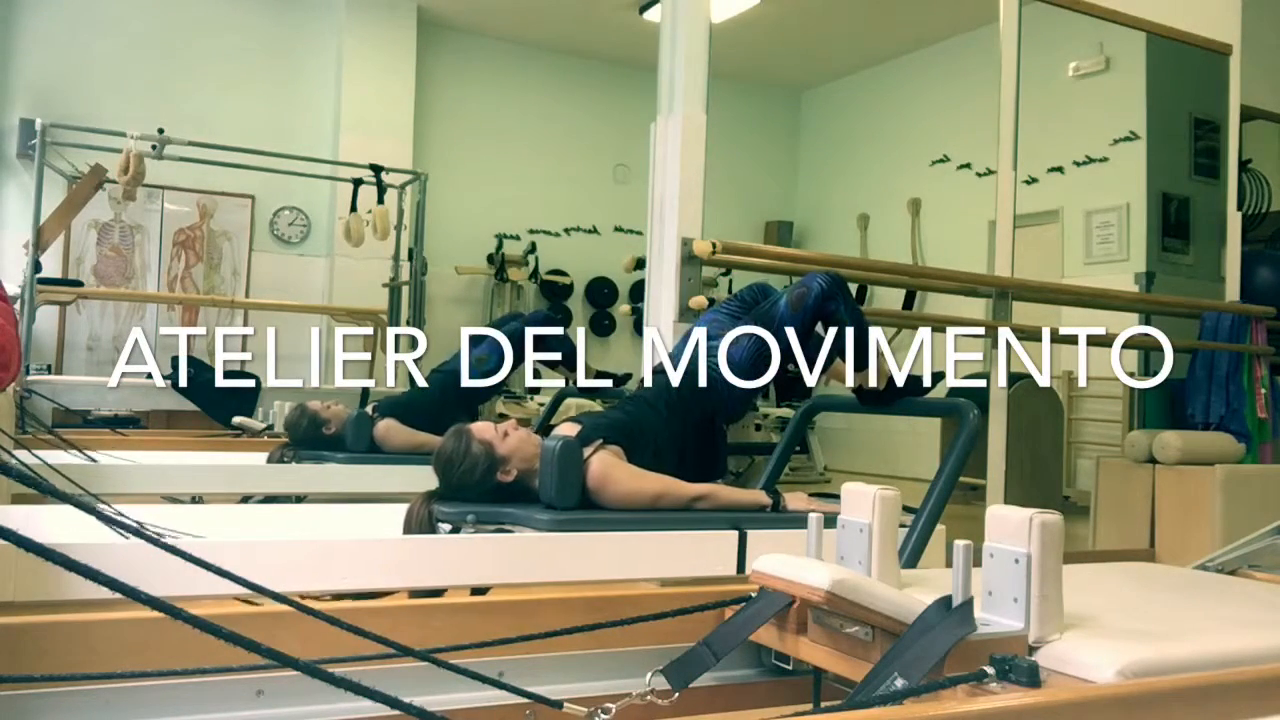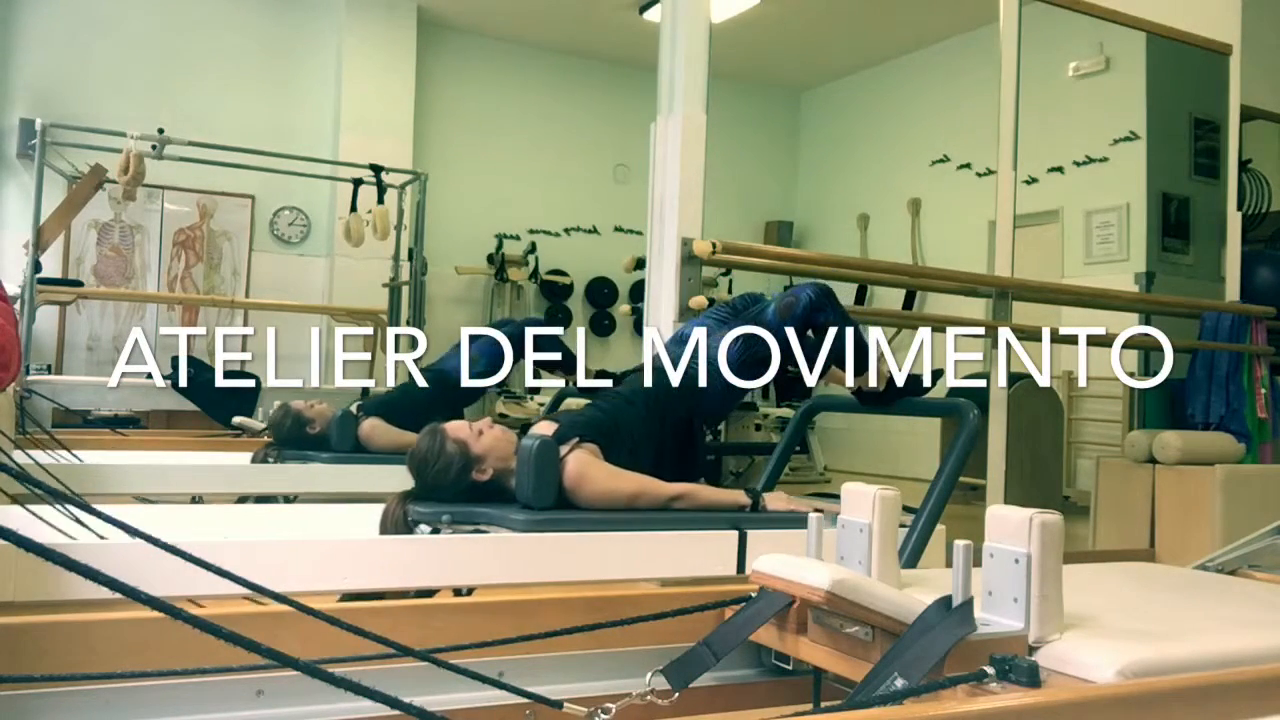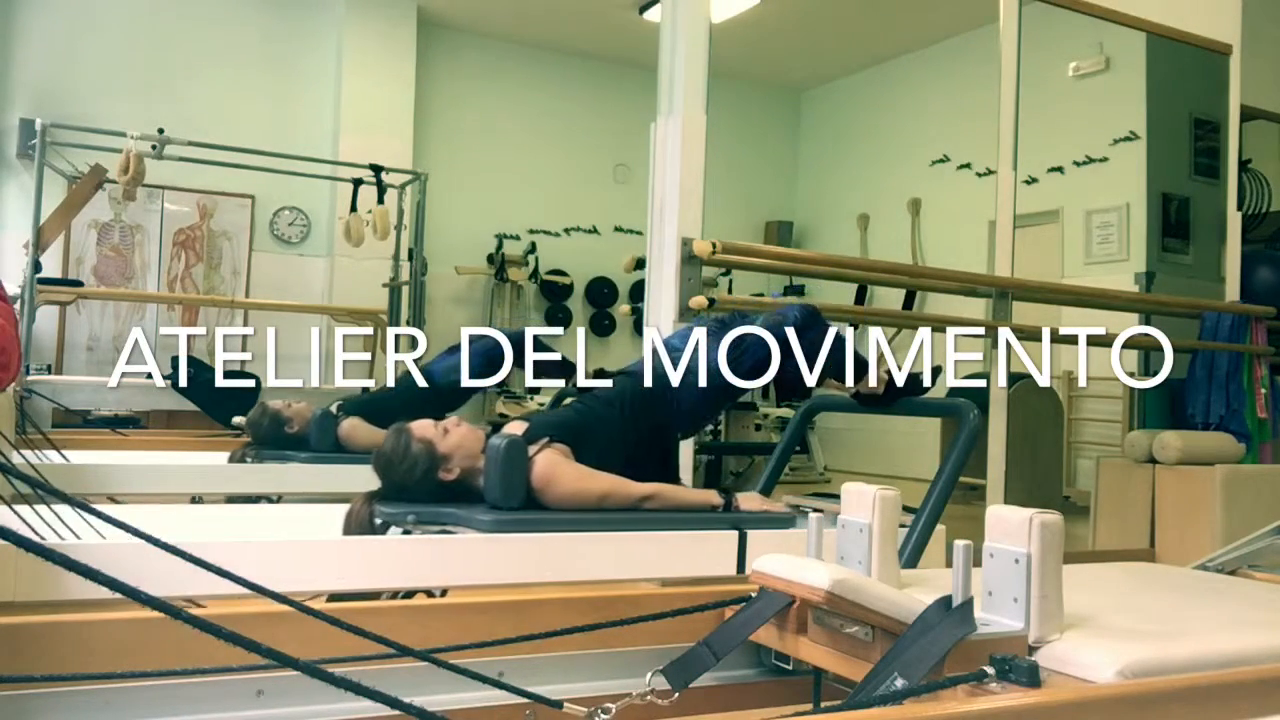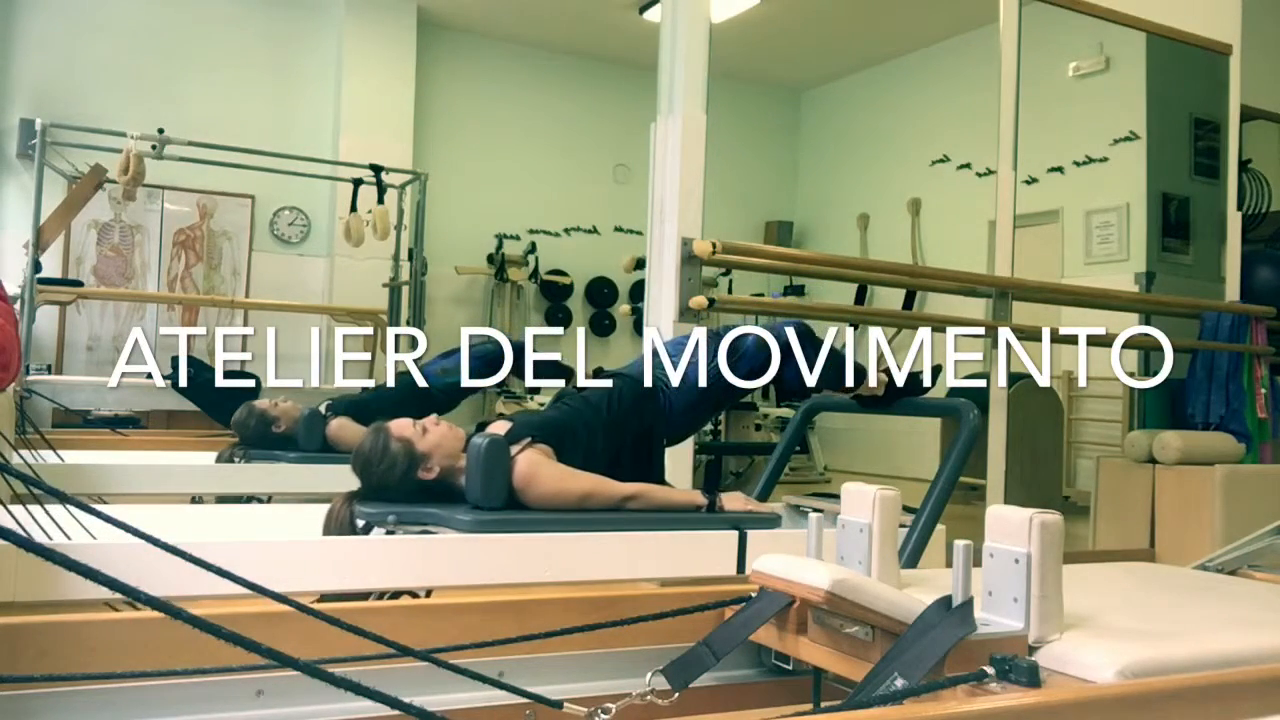
dt=0.3s
person 1, frame 1
right shoulder: (596, 477)
right elbow: (694, 496)
right wrist: (780, 501)
left hip: (671, 384)
right hip: (707, 394)
left knee: (761, 295)
right knee: (820, 290)
left ankle: (849, 378)
right ankle: (874, 383)
person 1, frame 2
right shoulder: (574, 477)
right elbow: (674, 495)
right wrist: (760, 501)
left hip: (653, 385)
left knee: (754, 305)
right knee: (809, 300)
left ankle: (843, 377)
right ankle: (871, 382)
person 1, frame 3
right shoulder: (543, 477)
right elbow: (644, 495)
right wrist: (732, 500)
left hip: (631, 388)
left knee: (739, 324)
right knee: (793, 323)
left ankle: (850, 384)
right ankle: (873, 384)
person 1, frame 4
right shoulder: (523, 477)
right elbow: (626, 496)
right wrist: (714, 502)
left hip: (618, 391)
right hip: (649, 406)
left knee: (751, 340)
right knee: (780, 339)
left ankle: (856, 383)
right ankle: (873, 385)
person 2, frame 1
right shoulder: (381, 433)
right elbow: (444, 445)
left hip: (442, 384)
left knee: (516, 321)
right knee: (539, 323)
left ankle: (582, 375)
right ankle: (593, 378)
person 2, frame 2
right shoulder: (366, 432)
left hip: (432, 382)
left knee: (507, 327)
right knee: (529, 329)
left ankle: (571, 373)
right ankle: (585, 377)
person 2, frame 3
right shoulder: (345, 432)
left hip: (417, 383)
left knee: (493, 341)
right knee: (512, 342)
left ankle: (566, 375)
right ankle: (577, 378)
person 2, frame 4
left shoulder: (312, 422)
right shoulder: (333, 432)
left hip: (411, 385)
right hip: (425, 393)
left knee: (488, 347)
right knee: (503, 351)
left ankle: (564, 378)
right ankle: (575, 381)
